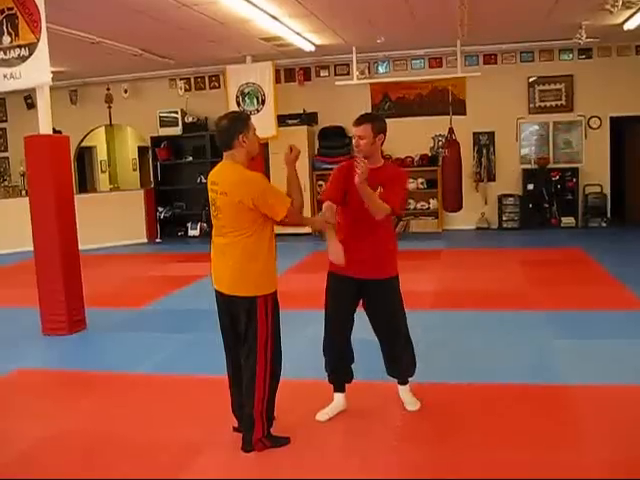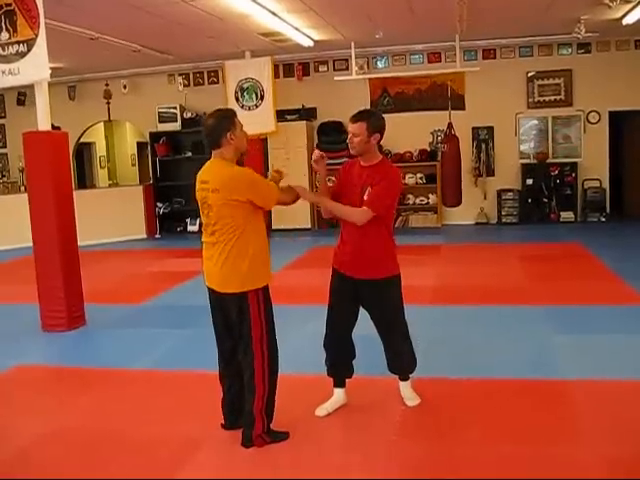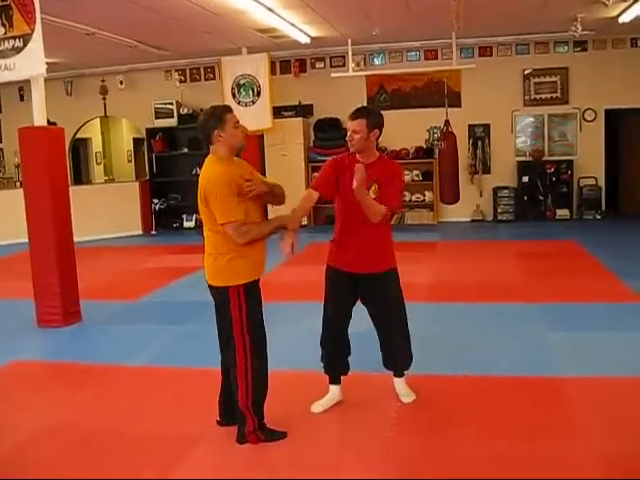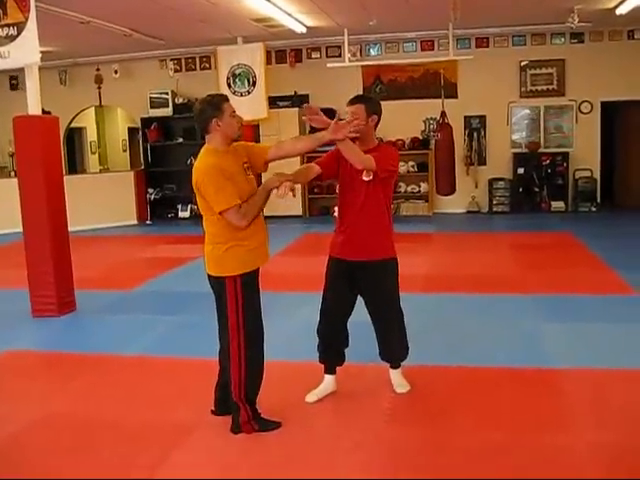
dt=0.5s
person 1, frame 1
left shoulder: (217, 177)
right shoulder: (251, 181)
right elbow: (294, 215)
left wrist: (306, 220)
right wrist: (292, 170)
left hip: (225, 283)
right hip: (252, 286)
left knee: (239, 356)
right knee: (261, 359)
left ankle: (245, 418)
right ankle: (256, 434)
person 1, frame 2
left shoulder: (205, 176)
right shoulder: (240, 177)
right elbow: (287, 197)
left wrist: (269, 187)
right wrist: (292, 189)
left hip: (218, 280)
right hip: (244, 282)
left knee: (231, 352)
right knee: (258, 355)
left ankle: (233, 415)
right ankle: (257, 430)
person 1, frame 3
left shoulder: (237, 167)
right shoulder: (218, 176)
left elbow: (276, 196)
right elbow: (239, 234)
left wrist: (266, 191)
right wrist: (279, 223)
left hip: (236, 273)
right hip: (233, 275)
left knee: (235, 346)
right knee: (249, 350)
left ankle: (230, 411)
right ankle: (251, 426)
person 1, frame 4
left shoulder: (239, 152)
right shoulder: (210, 167)
left elbow: (284, 148)
right elbow: (240, 218)
left wrist: (328, 136)
right wrist: (267, 186)
left hip: (241, 262)
right hip: (231, 265)
left knee: (236, 337)
right knee: (244, 340)
left ankle: (225, 401)
right ankle: (245, 416)
person 2, frame 1
left shoulder: (395, 176)
right shoulder: (342, 170)
left elbow: (380, 213)
right elbow: (327, 207)
left wrist: (362, 185)
right wrist: (331, 234)
left hip: (380, 270)
right hip: (342, 269)
left knee: (392, 331)
right knee: (335, 334)
left ankle: (404, 387)
right ankle: (338, 396)
person 2, frame 2
left shoulder: (390, 175)
right shoulder: (347, 169)
left elbow: (361, 216)
right elbow: (330, 213)
left wrist: (314, 198)
right wrist: (321, 176)
left hip: (379, 270)
right hip: (344, 266)
left knee: (393, 328)
right knee: (336, 331)
left ankle: (405, 383)
right ankle: (339, 392)
person 2, frame 3
left shoulder: (392, 171)
right shoulder: (338, 164)
left elbow: (377, 216)
right elbow: (310, 197)
left wrist: (361, 189)
right wrist: (290, 229)
left hip: (378, 264)
right hip: (340, 263)
left knee: (392, 323)
right knee: (333, 327)
left ankle: (400, 379)
right ankle: (334, 389)
person 2, frame 4
left shoulder: (388, 154)
right shoulder: (340, 154)
left elbow: (362, 163)
right elbow: (313, 169)
left wrist: (331, 129)
right wrist: (291, 178)
left hip: (378, 254)
right hip: (342, 252)
left knee: (387, 315)
right knee: (331, 317)
left ankle: (395, 370)
right ankle: (329, 378)
